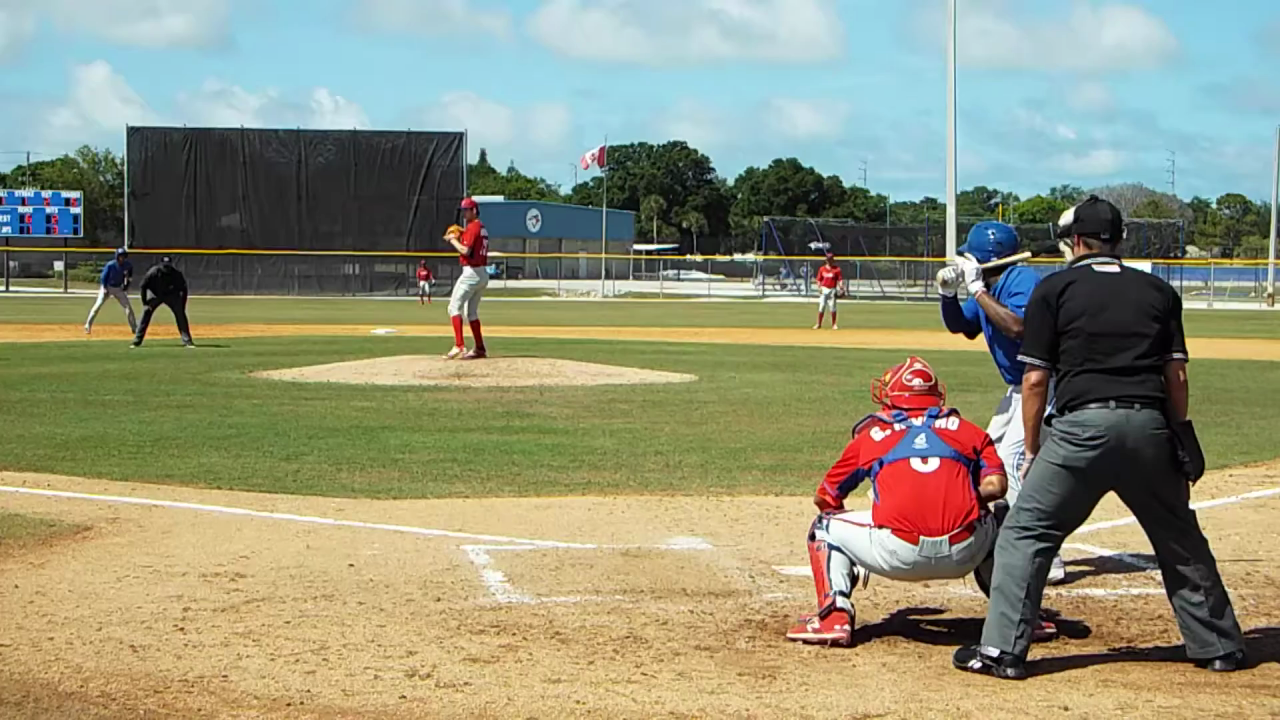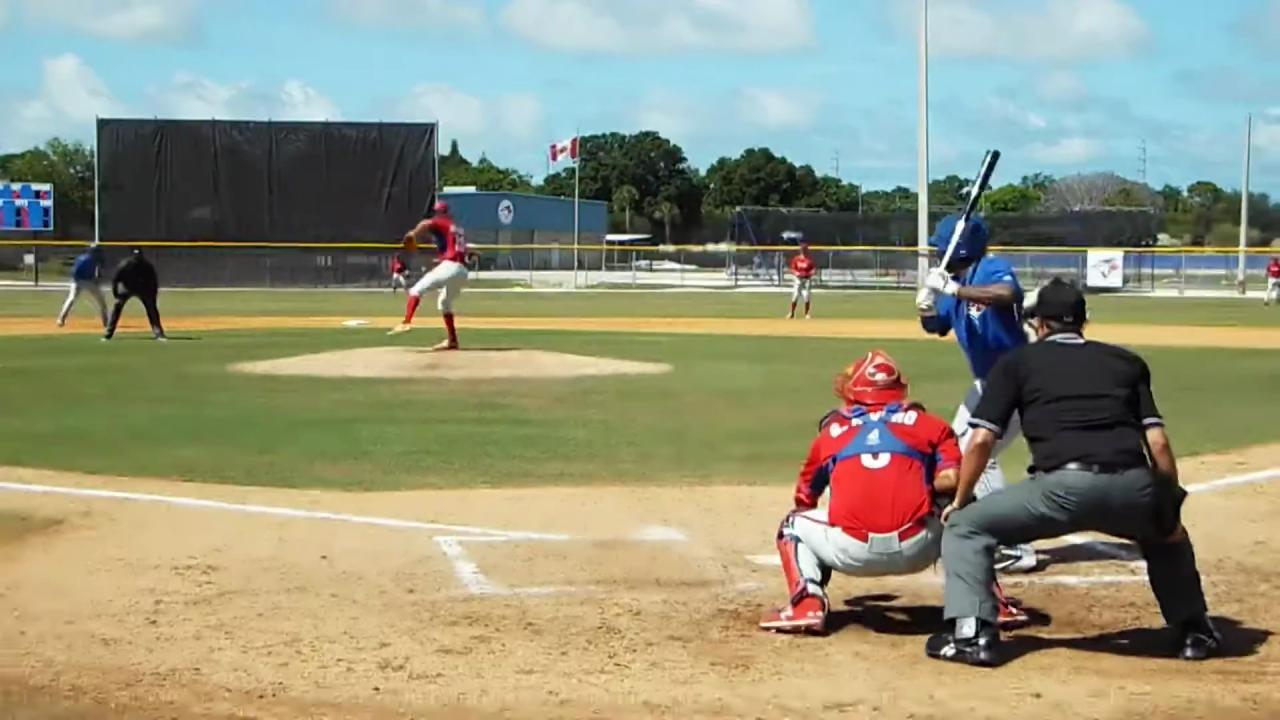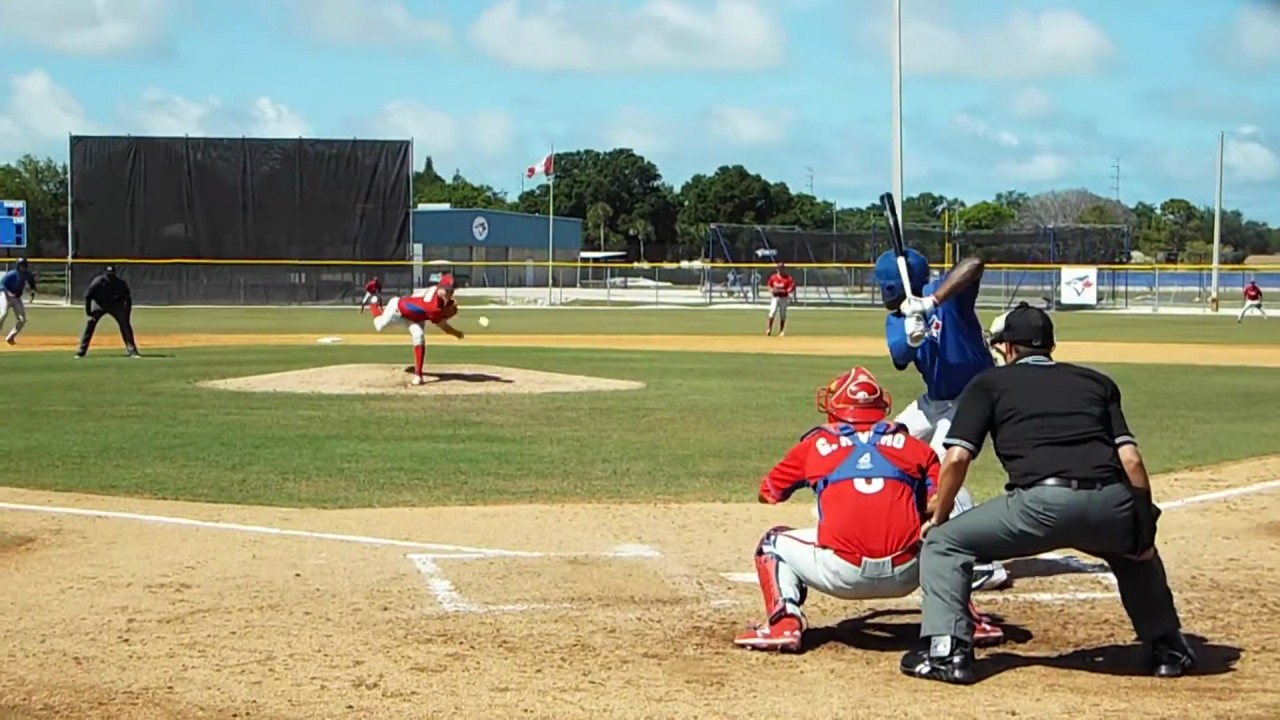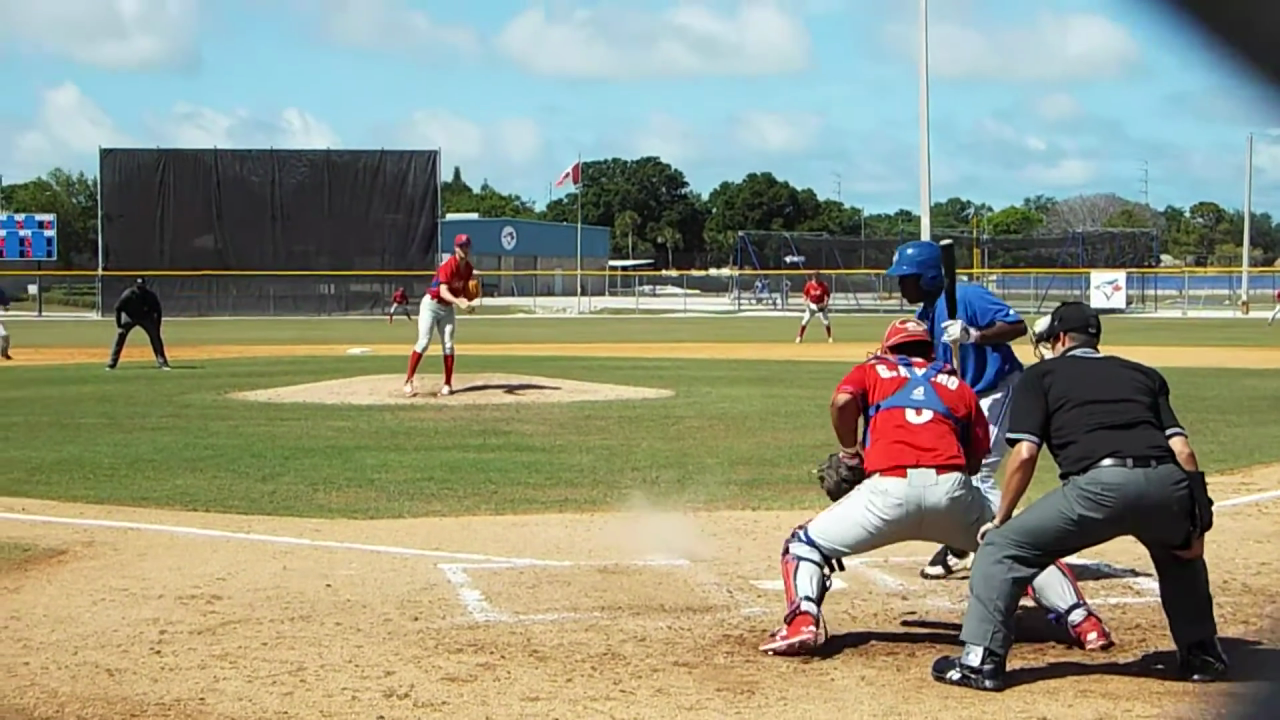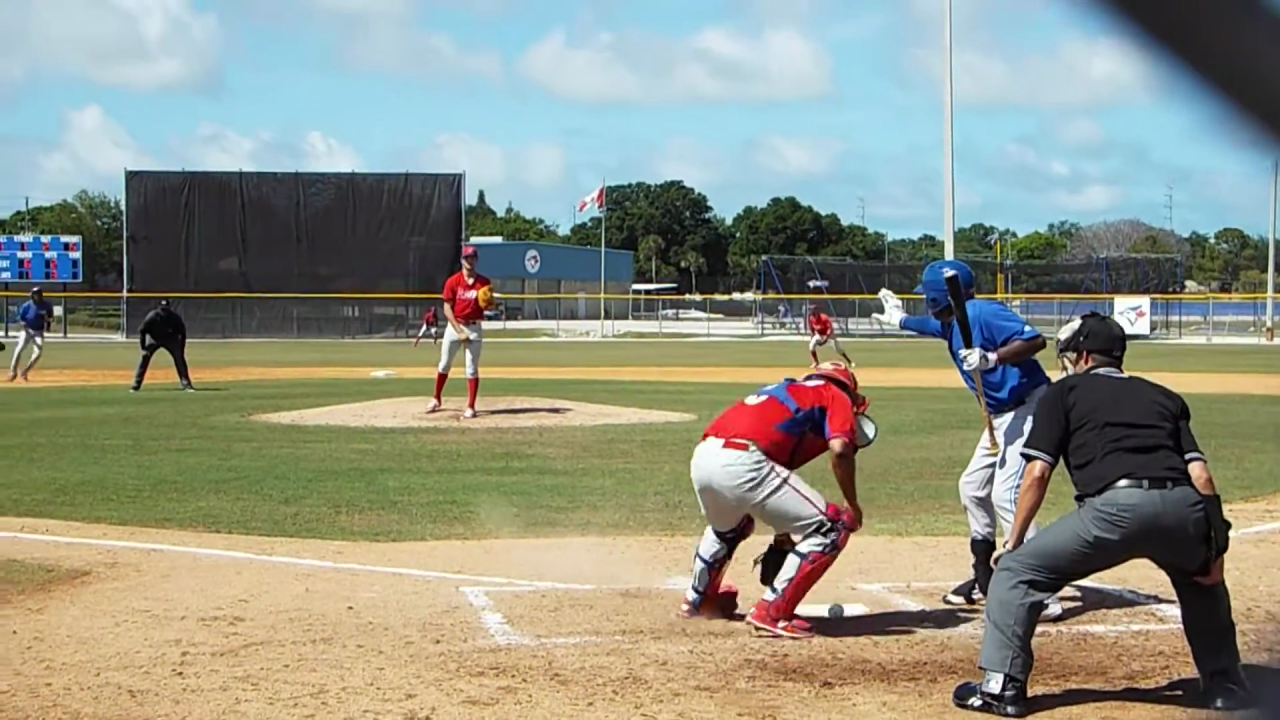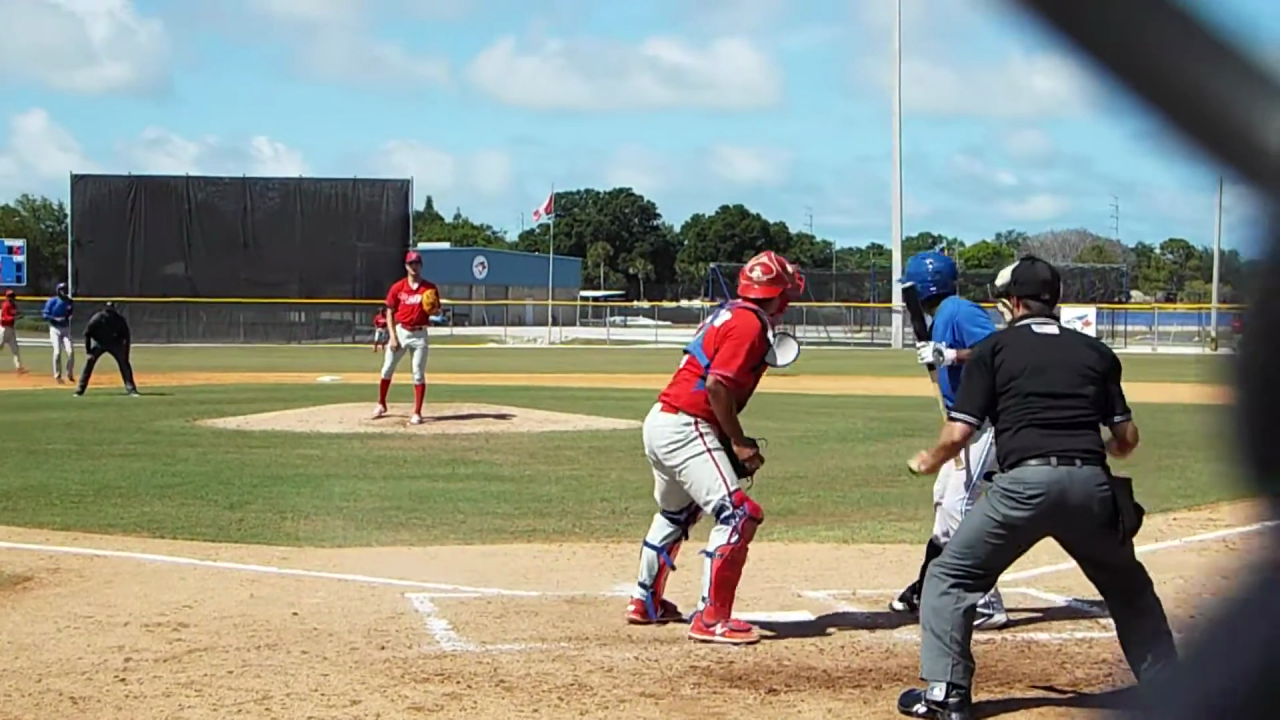
dt=0.7s
person 1, frame 1
left shoulder: (1054, 288)
right shoulder: (1159, 291)
left elbow: (1035, 379)
right elbow: (1176, 378)
left wrist: (1033, 450)
right wrist: (1177, 446)
left hip: (1083, 426)
right hip: (1148, 427)
left knee: (1026, 533)
right knee: (1180, 539)
left ankle: (1001, 650)
right ankle: (1220, 646)
person 1, frame 2
left shoulder: (1018, 362)
right shoulder: (1127, 361)
left elbow: (981, 440)
right elbow: (1158, 442)
left wrist: (958, 503)
right wrist: (1171, 506)
left hip: (1063, 486)
right hip: (1132, 490)
left knee: (965, 526)
right knee: (1166, 530)
left ankle: (972, 634)
right ankle: (1194, 631)
person 1, frame 3
left shoulder: (988, 383)
right shoulder: (1097, 381)
left elbow: (956, 458)
right elbow: (1131, 460)
left wrist: (937, 519)
right wrist: (1144, 526)
left hip: (1042, 503)
right hip: (1111, 506)
left knee: (942, 543)
right knee: (1135, 550)
left ankle: (948, 652)
right ankle: (1168, 649)
person 1, frame 4
left shoulder: (1040, 375)
right shoulder: (1144, 374)
left elbow: (1025, 455)
right elbow: (1182, 450)
left wrist: (1000, 519)
right wrist: (1195, 520)
left hip: (1099, 485)
right hip: (1167, 484)
left knee: (1001, 548)
right knee: (1180, 552)
left ankle: (980, 661)
right ankle: (1202, 655)
person 1, frame 5
left shoulder: (1064, 392)
right shoulder: (1164, 396)
left elbow: (1038, 472)
right elbow: (1200, 475)
left wrist: (1014, 540)
right wrist: (1213, 547)
left hip: (1116, 507)
right hip: (1183, 508)
left knee: (1016, 570)
right knee: (1202, 577)
left ankle: (1001, 687)
right ankle: (1226, 686)
person 1, frame 6
left shoulder: (993, 349)
right shoulder: (1096, 352)
left elbow: (959, 432)
right elbow: (1125, 437)
left wrist: (928, 461)
right wrist: (1119, 494)
left hip: (1023, 483)
right hip: (1090, 483)
left knee: (949, 575)
right knee: (1126, 584)
person 2, frame 1
left shoulder: (1024, 280)
right shoulder: (988, 287)
left elbow: (1016, 326)
right elbow: (958, 325)
left wrist: (975, 288)
right wrist: (948, 292)
right hip: (1018, 389)
left knee: (1011, 463)
left ankle: (1046, 562)
person 2, frame 2
left shoulder: (992, 269)
right shoulder: (956, 280)
left elbow: (1007, 294)
right elbow: (937, 327)
left wrist: (952, 289)
right wrist: (927, 308)
right hip: (986, 381)
right knee: (957, 449)
left ankle: (1017, 550)
person 2, frame 3
left shoulder: (938, 293)
right shoulder: (896, 315)
left elbow: (974, 264)
right elbow: (899, 358)
left wrist: (930, 302)
right wrist: (910, 336)
right hip: (935, 402)
left ankle: (987, 567)
person 2, frame 4
left shoulder: (966, 296)
right shoulder: (926, 314)
left elbow: (1017, 326)
left wrist: (974, 335)
left hip: (997, 394)
left knee: (976, 474)
right ankle: (956, 546)
person 2, frame 5
left shoulder: (983, 312)
right shoulder: (953, 324)
left elbow: (1036, 341)
right elbow: (935, 325)
left wrist: (991, 358)
right wrist: (901, 320)
left hip: (1029, 409)
right hip: (1001, 416)
left knee: (1006, 495)
right knee: (972, 487)
right ankle: (984, 579)
person 2, frame 6
left shoulder: (958, 311)
right shoulder: (941, 317)
left wrist: (950, 357)
left hip: (986, 420)
left knee: (959, 504)
right knee: (946, 498)
left ankle: (987, 606)
right ankle: (928, 588)
person 3, frame 1
left shoulder: (870, 433)
right shoulder: (968, 430)
left elbow: (824, 498)
right elbow: (994, 486)
left hip: (897, 549)
right hip: (963, 551)
left knee: (824, 527)
right knee: (993, 523)
left ankle: (834, 617)
person 3, frame 2
left shoulder: (833, 429)
right shoulder: (929, 423)
left elbow: (804, 499)
right elbow: (951, 480)
left hip: (854, 547)
right hip: (917, 545)
left knee: (794, 523)
left ankle: (806, 606)
person 3, frame 3
left shoulder: (814, 444)
right shoulder: (912, 445)
left elbow: (767, 492)
left hip: (842, 571)
right hip: (906, 571)
left knee: (773, 544)
left ankle: (784, 624)
person 3, frame 4
left shoulder: (872, 370)
right shoulder: (958, 385)
left elbow: (843, 401)
right elbow: (977, 456)
left wrist: (850, 451)
left hip: (891, 489)
right hip: (951, 489)
left knee: (804, 545)
left ankle: (801, 623)
right ankle: (1082, 622)
person 3, frame 5
right shoulder: (837, 399)
right elbow: (840, 449)
left wrist: (782, 536)
right wrist: (851, 502)
left hip: (703, 459)
right hip: (740, 463)
left knee: (731, 518)
right knee: (833, 528)
left ankle: (698, 596)
right ankle: (773, 612)
person 3, frame 6
left shoulder: (733, 315)
right shoulder: (750, 324)
right elbow: (716, 385)
left wrist: (732, 438)
right wrist: (739, 442)
left hip: (663, 423)
right hip: (685, 428)
left knee: (676, 513)
right knee: (736, 514)
left ankle: (645, 602)
right ankle: (711, 619)
